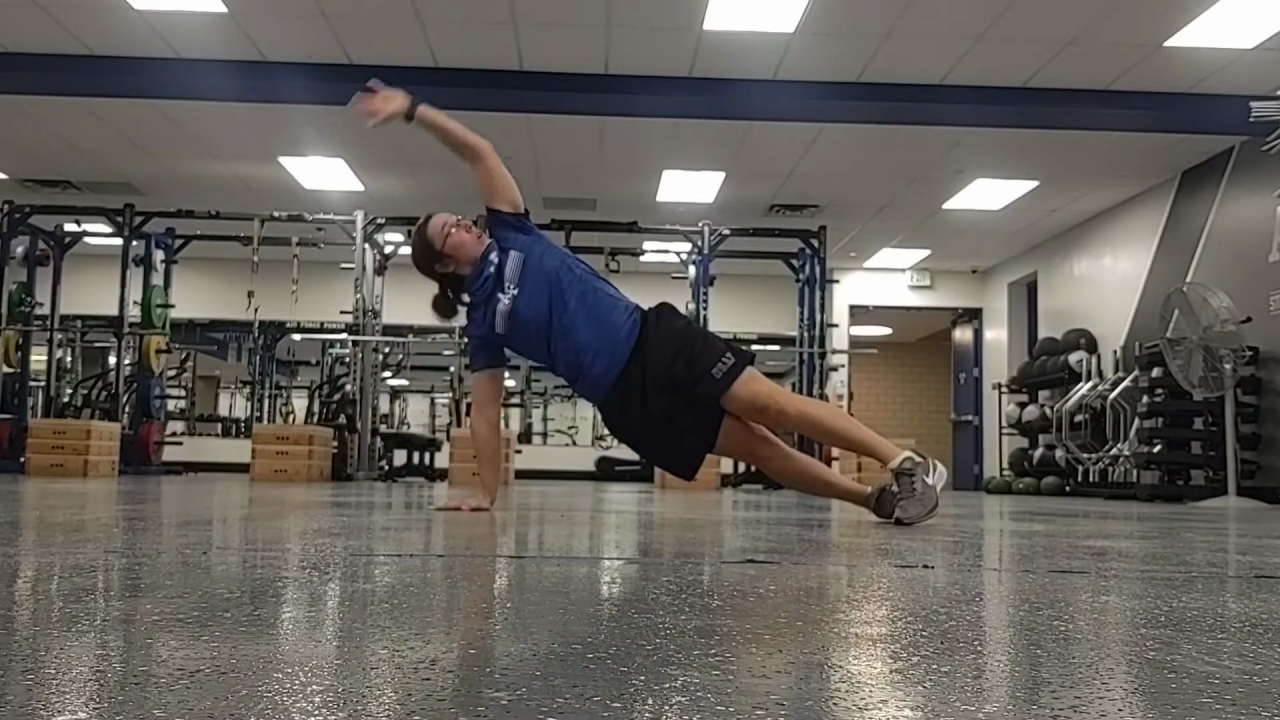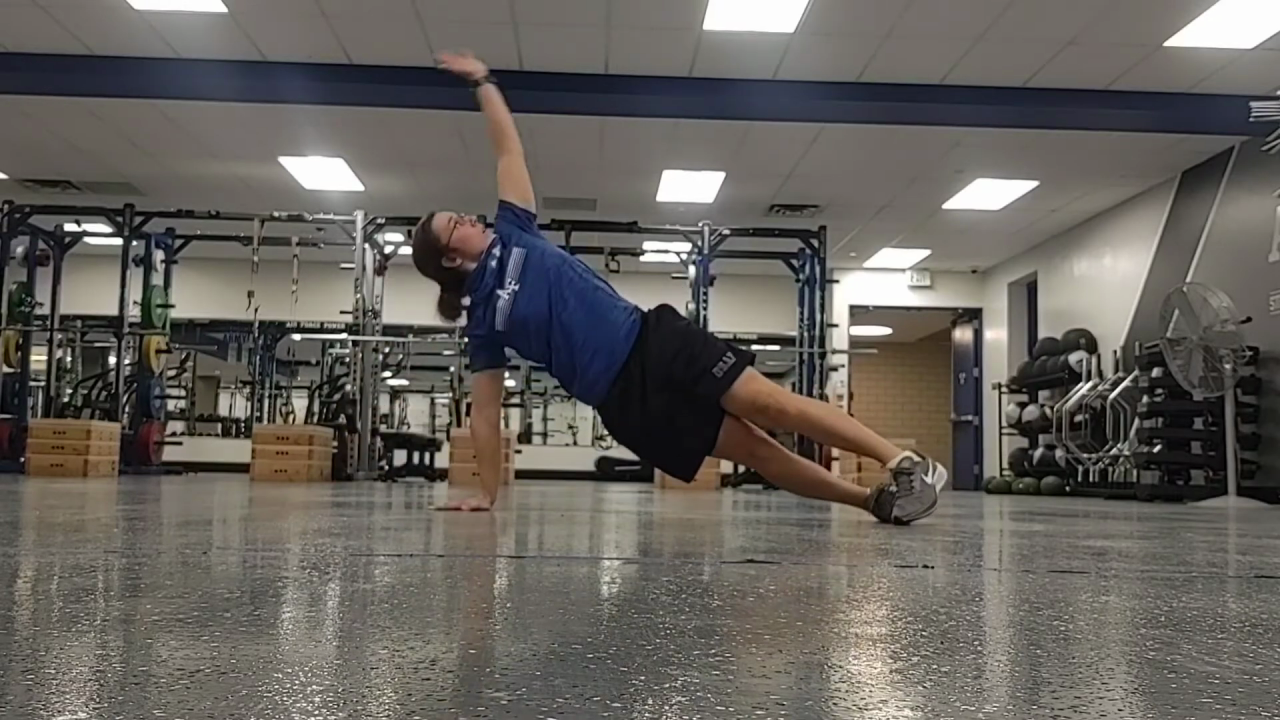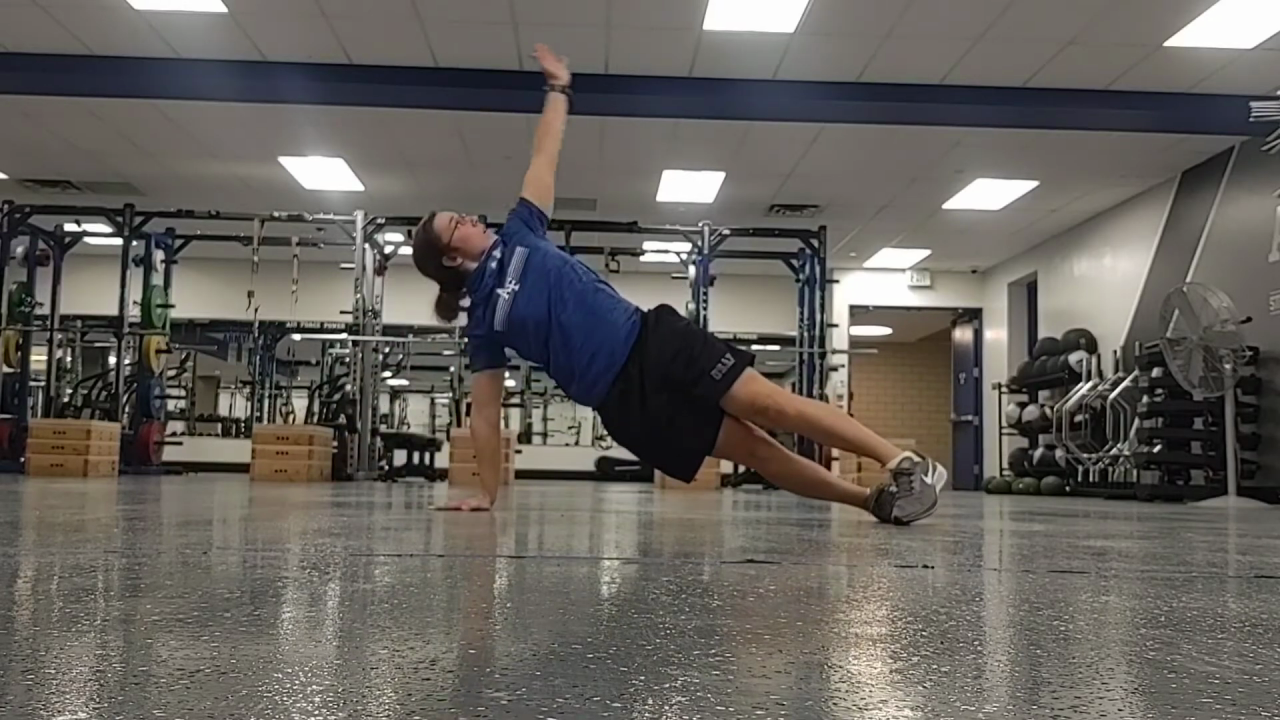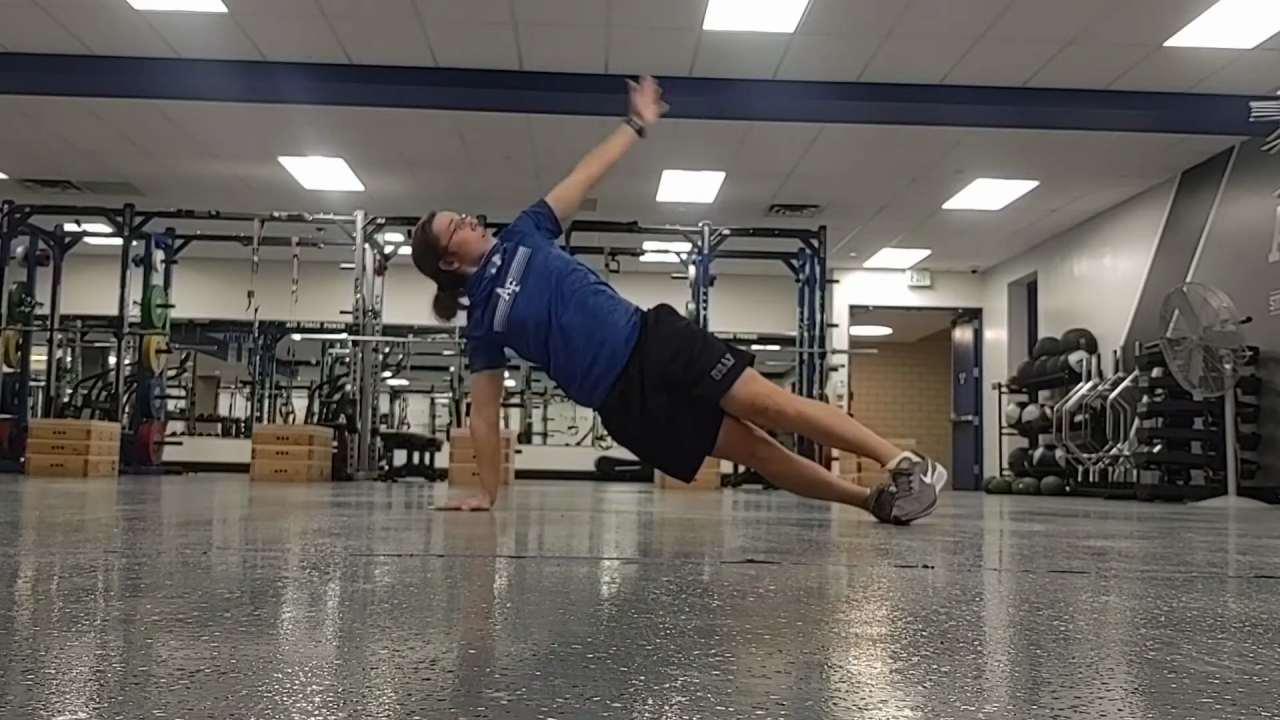
dt=0.2s
person 1, frame 1
left shoulder: (512, 235)
right shoulder: (481, 320)
left elbow: (479, 153)
right elbow: (485, 411)
left wrist: (412, 109)
right wrist: (486, 491)
left hip: (653, 339)
right hip: (624, 397)
left knee: (768, 401)
right knee: (754, 447)
left ankle: (905, 464)
right ankle: (874, 495)
person 1, frame 2
left shoulder: (512, 237)
right shoulder: (483, 325)
left elbow: (508, 149)
right elbow: (485, 412)
left wrist: (482, 80)
right wrist: (487, 494)
left hip: (655, 342)
right hip: (626, 401)
left knee: (770, 404)
right knee: (754, 449)
left ankle: (904, 464)
right ankle: (876, 500)
person 1, frame 3
left shoulder: (517, 238)
right shoulder: (481, 324)
left elbow: (545, 155)
right elbow: (485, 411)
left wrist: (558, 87)
right wrist: (487, 493)
left hip: (655, 342)
right hip: (624, 400)
left knee: (771, 405)
right knee: (754, 450)
left ankle: (904, 465)
right ankle: (875, 499)
person 1, frame 4
left shoulder: (525, 233)
right shoulder: (482, 325)
left elbow: (587, 175)
right elbow: (484, 414)
left wrist: (636, 124)
right wrist: (486, 490)
left hip: (656, 340)
right hip: (627, 401)
left knee: (772, 405)
right knee: (754, 451)
left ankle: (905, 465)
right ankle: (881, 497)
